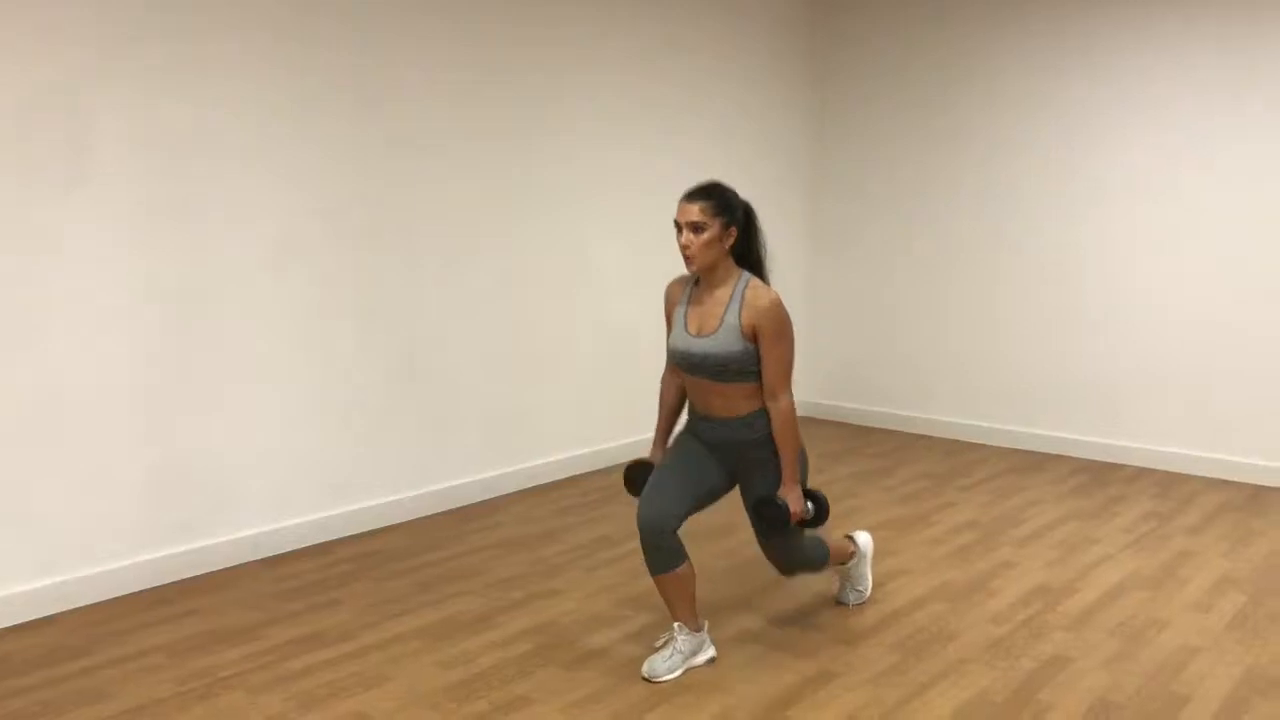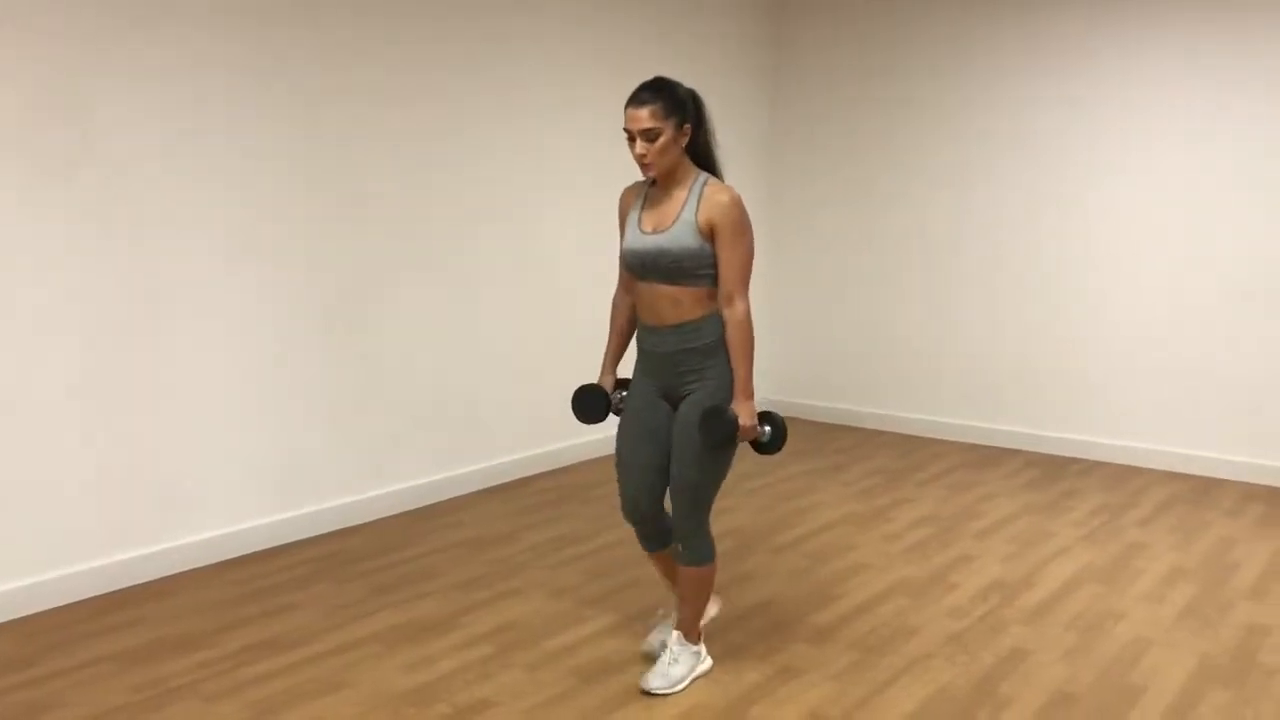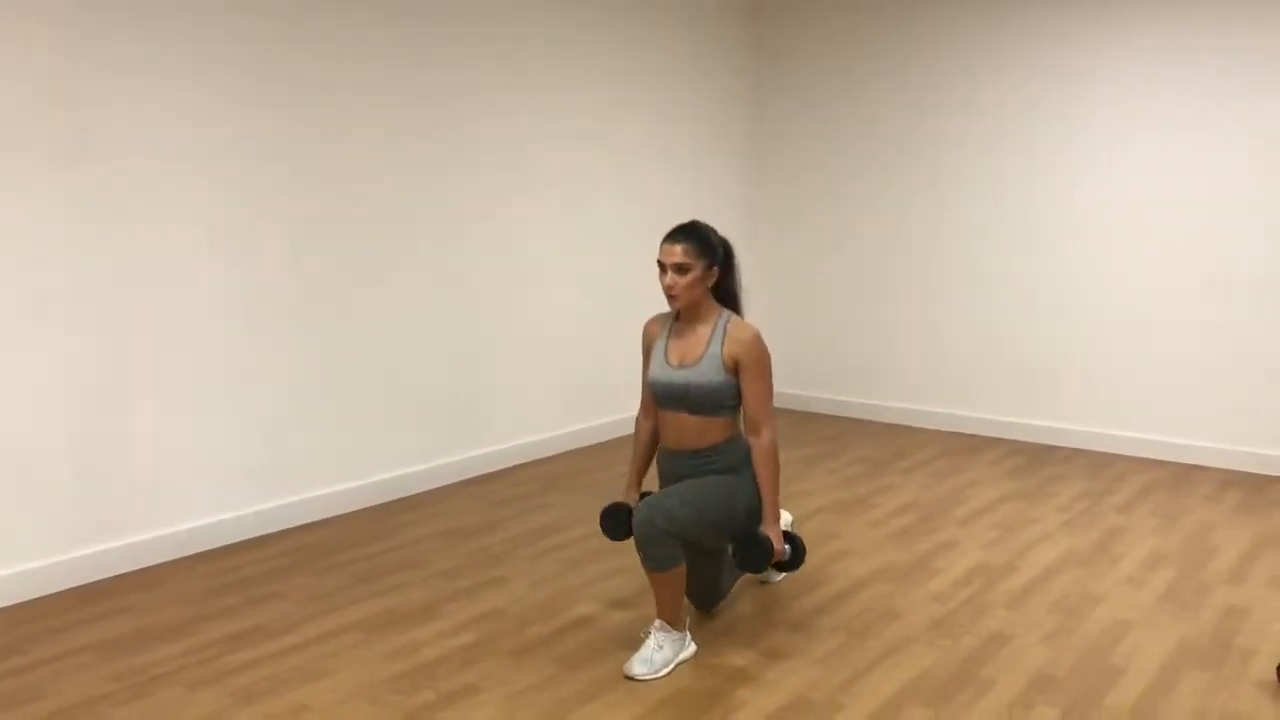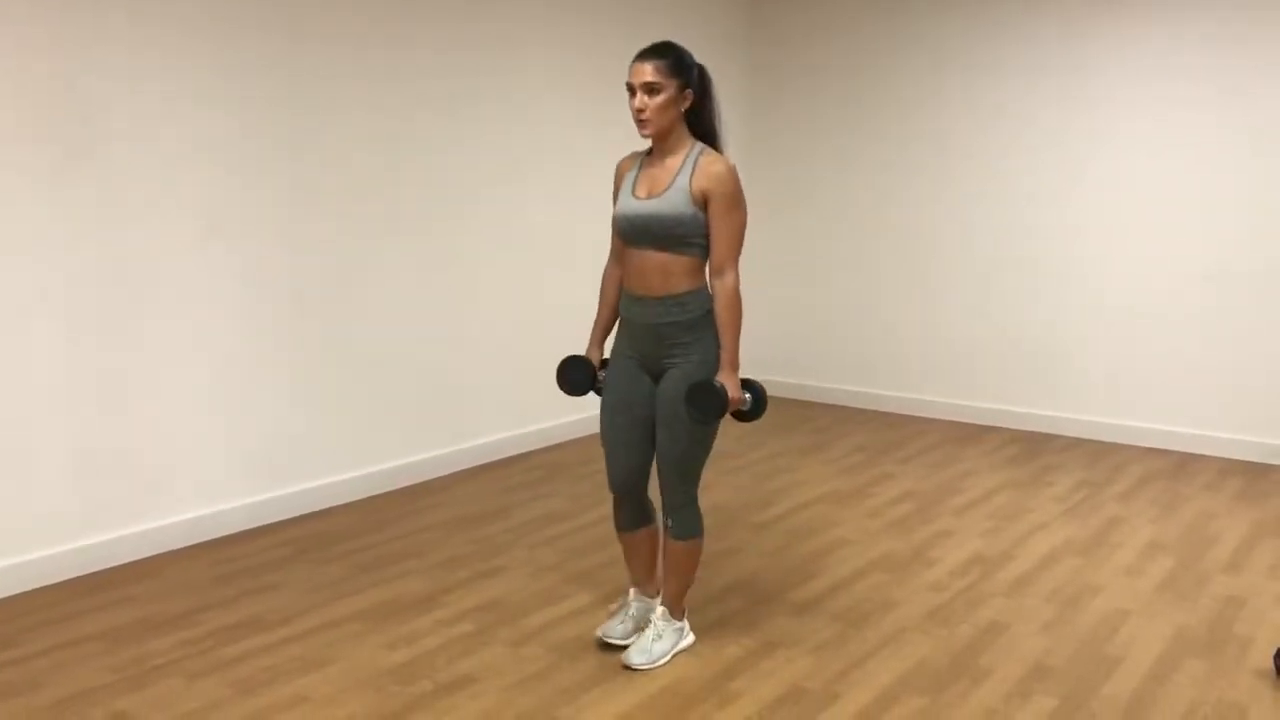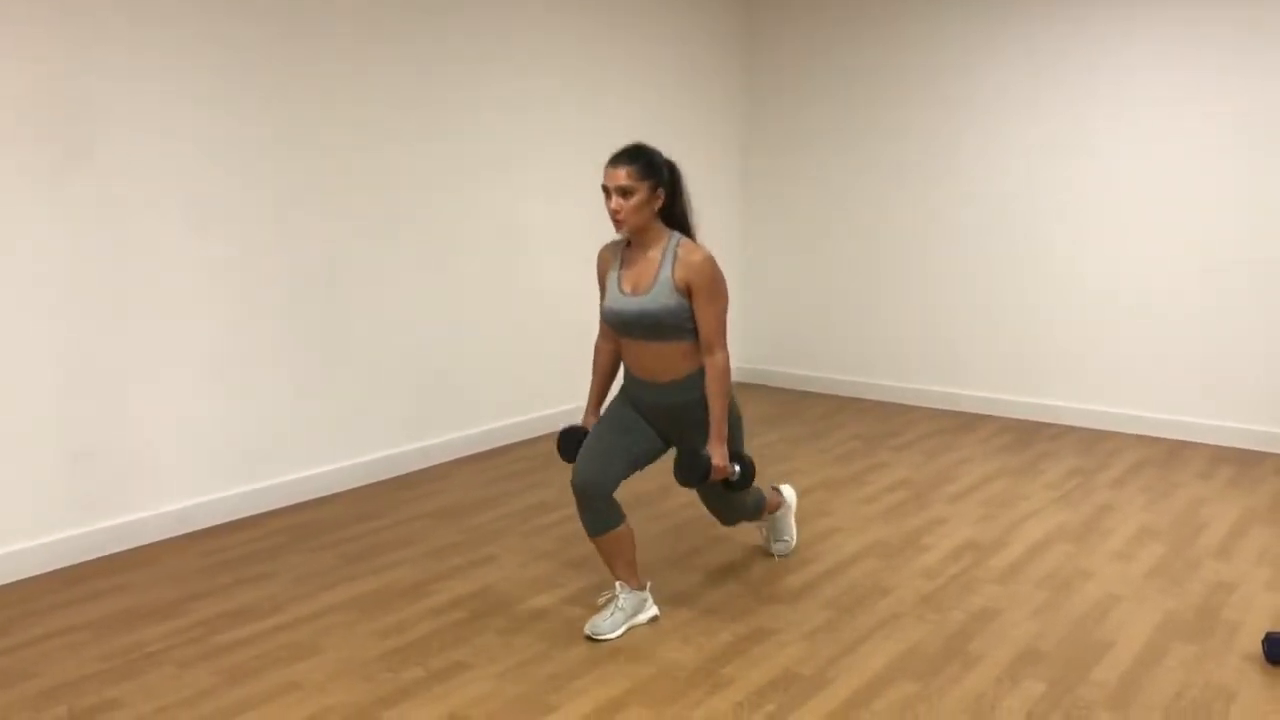
dt=1s
person 1, frame 1
left shoulder: (761, 303)
right shoulder: (676, 293)
left elbow: (780, 397)
right elbow: (674, 374)
left wrist: (791, 480)
right wrist: (659, 444)
left hip: (759, 443)
right hip: (702, 439)
left knee: (786, 554)
right knee: (654, 519)
left ankle: (853, 550)
right ankle: (690, 636)
person 1, frame 2
left shoulder: (721, 203)
right shoulder: (631, 200)
left elbow: (737, 305)
left wrist: (744, 396)
right wrist: (608, 367)
left hip: (707, 368)
right hip: (652, 370)
left knee: (687, 513)
right knee: (637, 507)
left ankle: (689, 645)
right ankle: (690, 602)
person 1, frame 3
left shoulder: (742, 339)
right shoulder: (654, 331)
left elbow: (761, 433)
right elbow: (648, 415)
left wrist: (769, 519)
right wrist: (631, 487)
left hip: (730, 478)
right hip: (677, 476)
left knee: (652, 520)
right knee: (706, 596)
left ankle: (671, 634)
person 1, frame 4
left shoulder: (714, 172)
right shoulder: (627, 169)
left elbow: (725, 276)
left wrist: (728, 367)
right wrist: (596, 341)
left hip: (689, 340)
right hip: (633, 342)
left knee: (678, 491)
right knee: (623, 482)
left ankle: (673, 620)
right ankle: (642, 598)
person 1, frame 5
left shoulder: (694, 262)
right shoulder: (609, 258)
left elbow: (715, 354)
right elbow: (608, 339)
left wrist: (718, 439)
right wrist: (592, 409)
left hip: (694, 404)
right hip: (637, 402)
left knee: (727, 504)
right knee: (588, 481)
left ankle: (776, 501)
right ankle: (633, 595)
